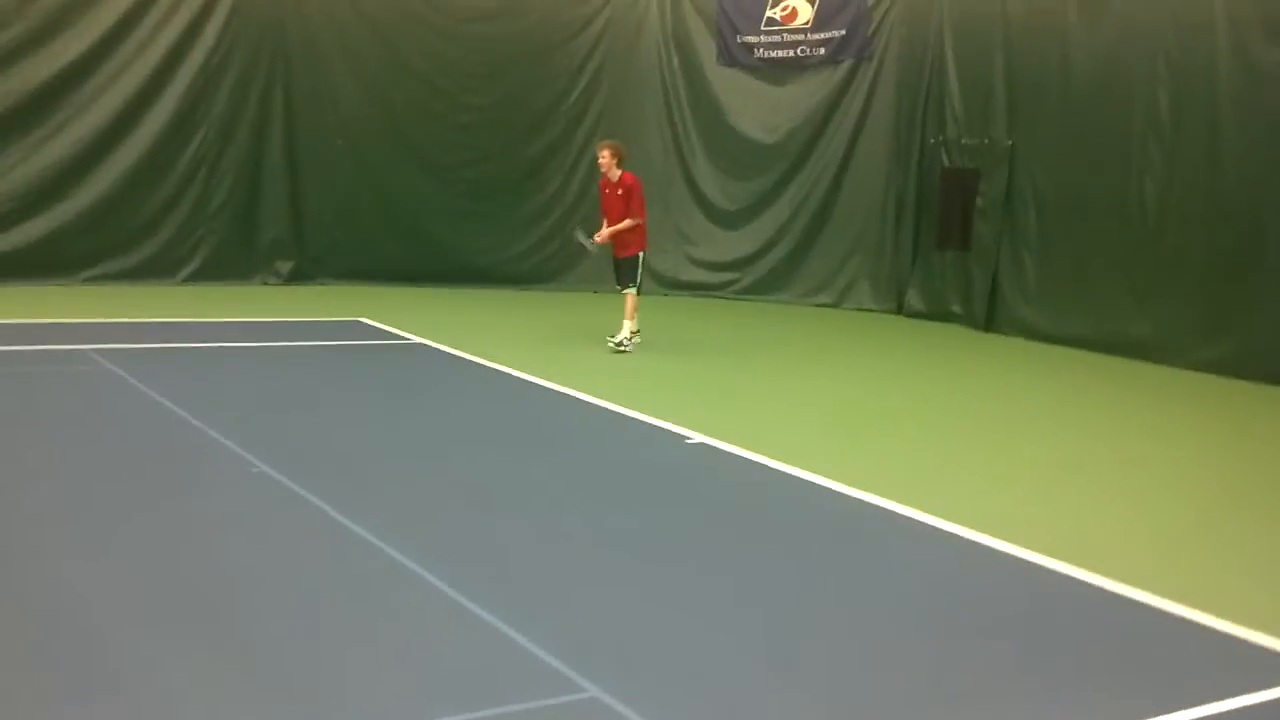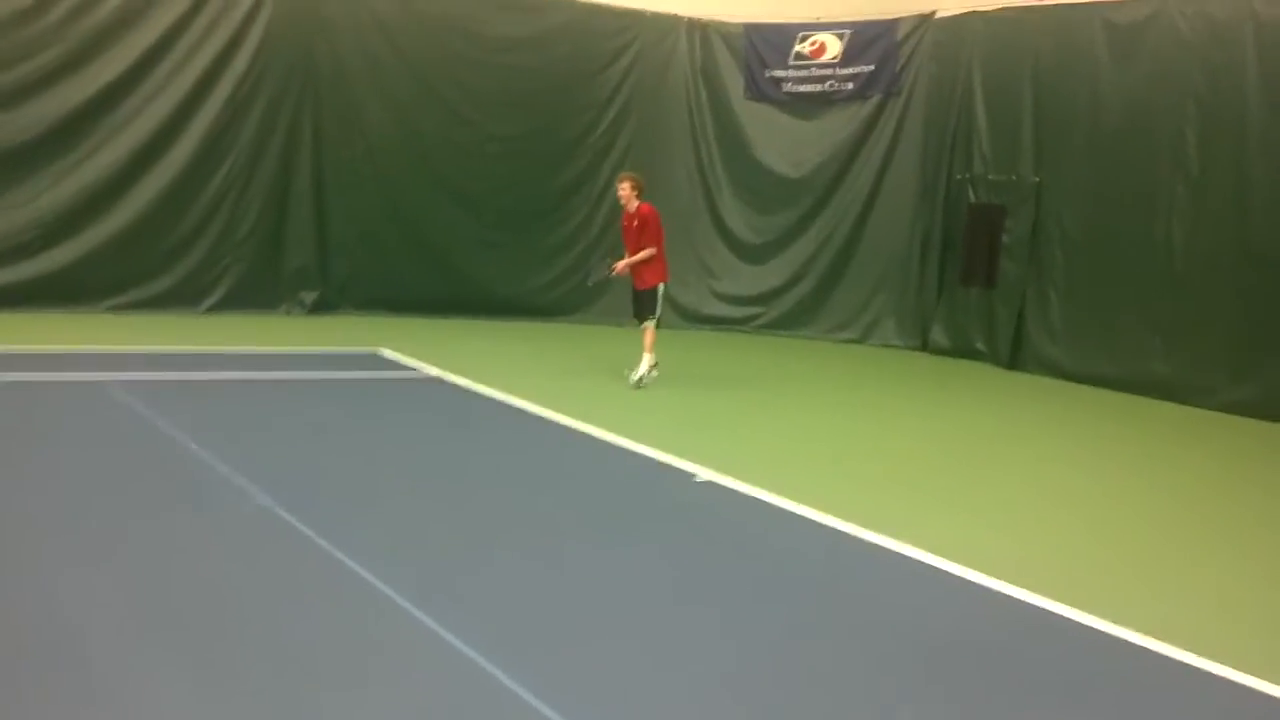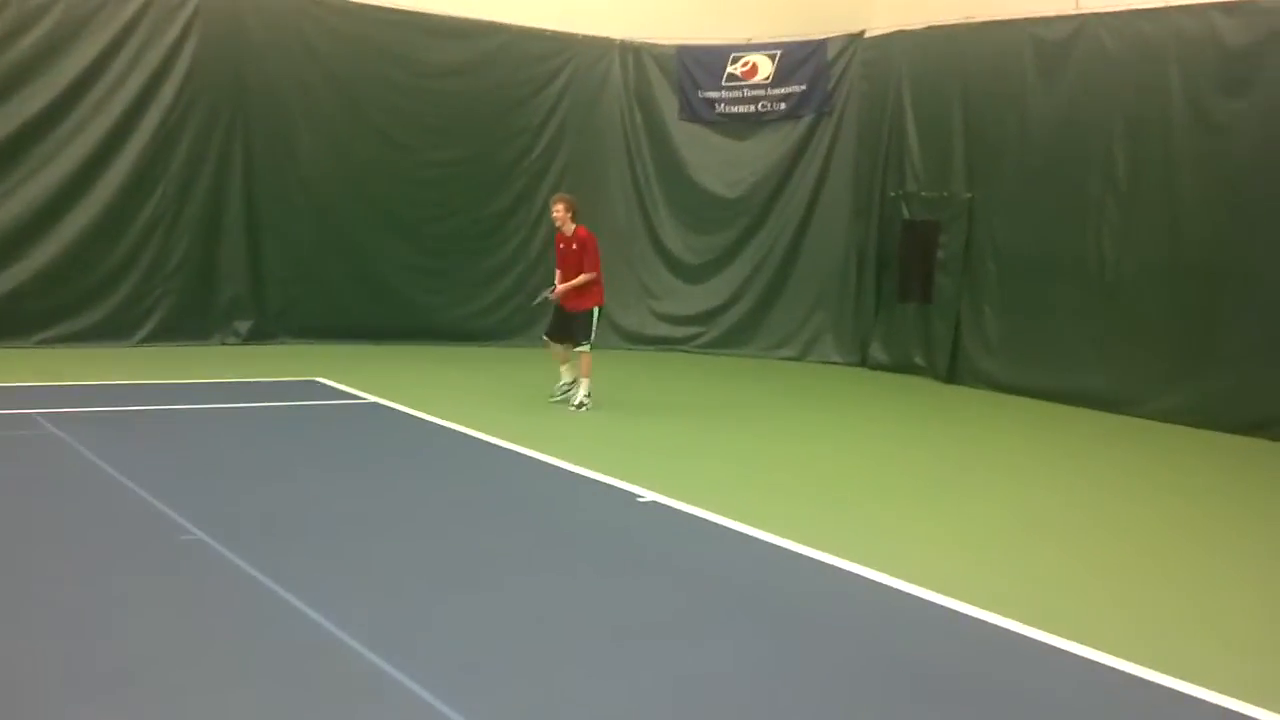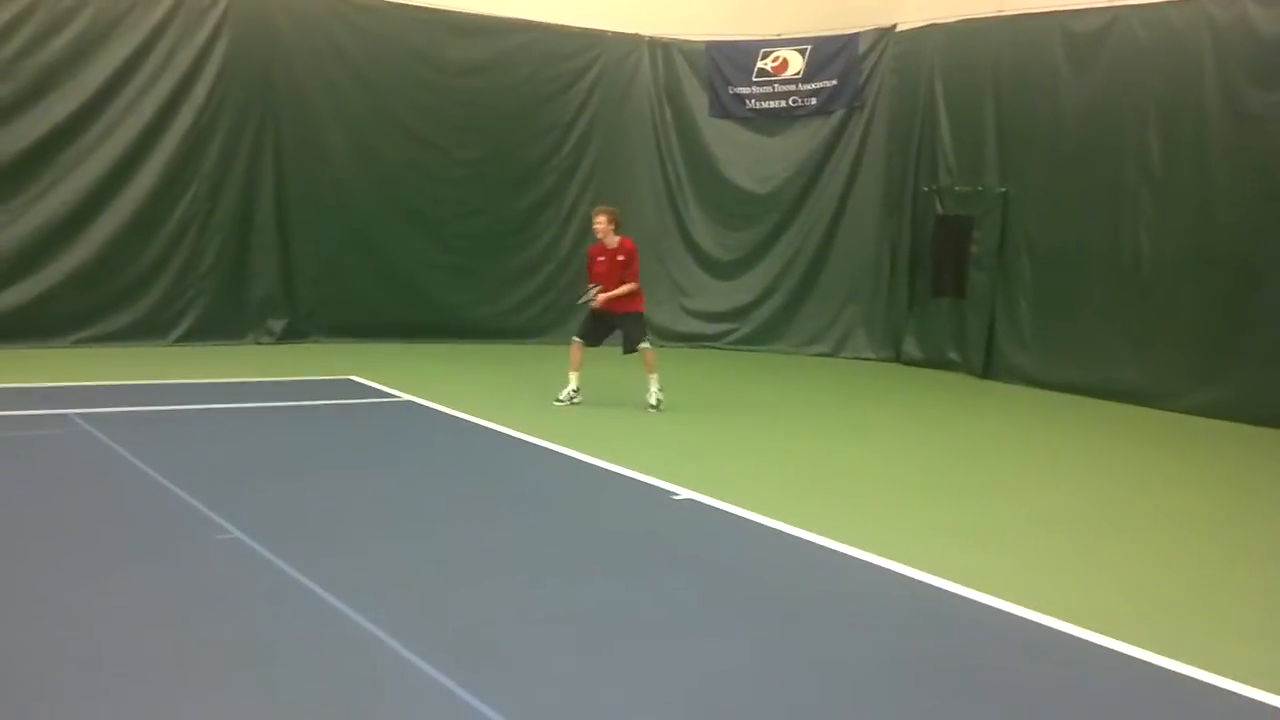
dt=0.4s
person 1, frame 1
left shoulder: (631, 182)
right shoulder: (603, 184)
left elbow: (636, 218)
left wrist: (611, 231)
right wrist: (603, 231)
left hip: (633, 244)
right hip: (618, 244)
left knee: (630, 288)
right knee: (625, 288)
left ankle: (625, 336)
right ankle: (633, 331)
person 1, frame 2
left shoulder: (648, 213)
right shoulder: (626, 215)
left elbow: (652, 249)
left wrist: (627, 262)
right wrist: (626, 264)
left hip: (653, 276)
right hip: (638, 275)
left knee: (649, 321)
right knee: (643, 321)
left ankle: (645, 369)
right ankle: (650, 363)
person 1, frame 3
left shoulder: (585, 237)
right shoulder: (558, 238)
left elbow: (592, 273)
left wrist: (567, 286)
right wrist: (556, 285)
left hip: (587, 299)
right hip: (566, 299)
left knee: (582, 346)
right knee: (552, 337)
left ankle: (584, 393)
right ankle: (569, 379)
person 1, frame 4
left shoulder: (629, 248)
right shoulder: (594, 251)
left elbow: (634, 284)
right elbow: (594, 281)
left wrist: (608, 295)
right wrist: (597, 295)
left hip: (630, 306)
right hip: (604, 307)
left knee: (643, 346)
right knee: (578, 342)
left ankle: (655, 390)
right ankle: (572, 390)
